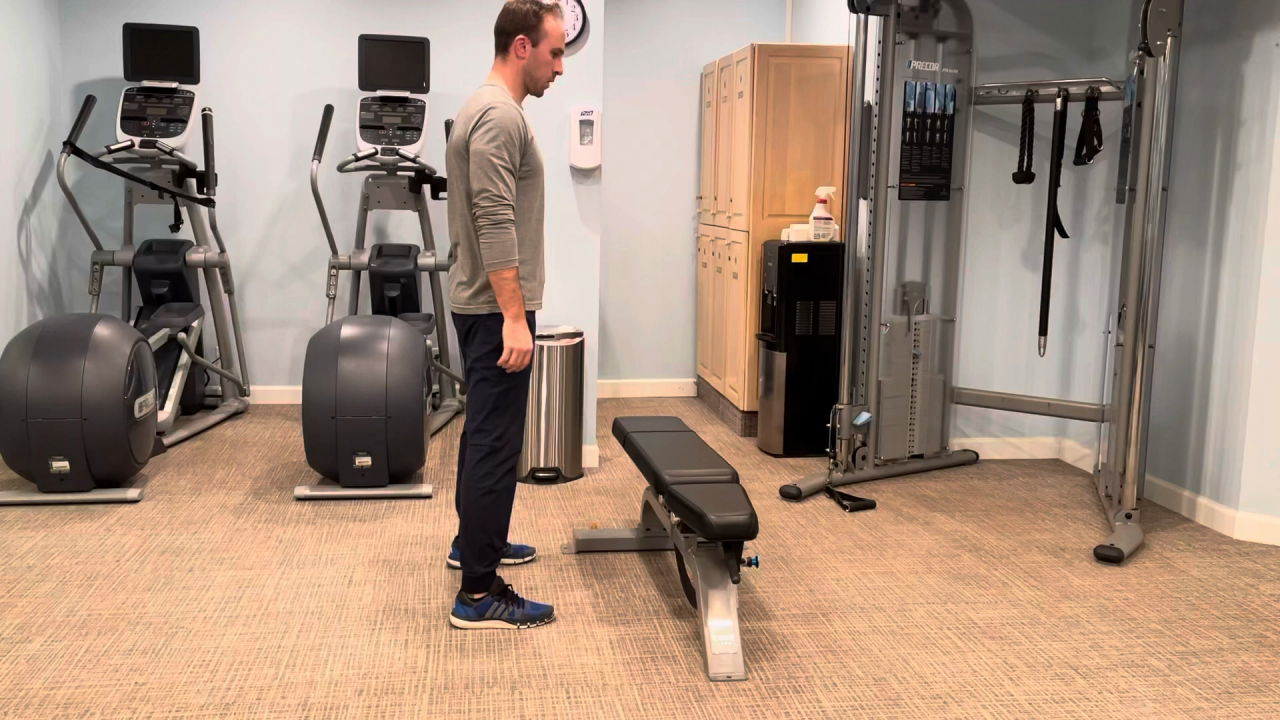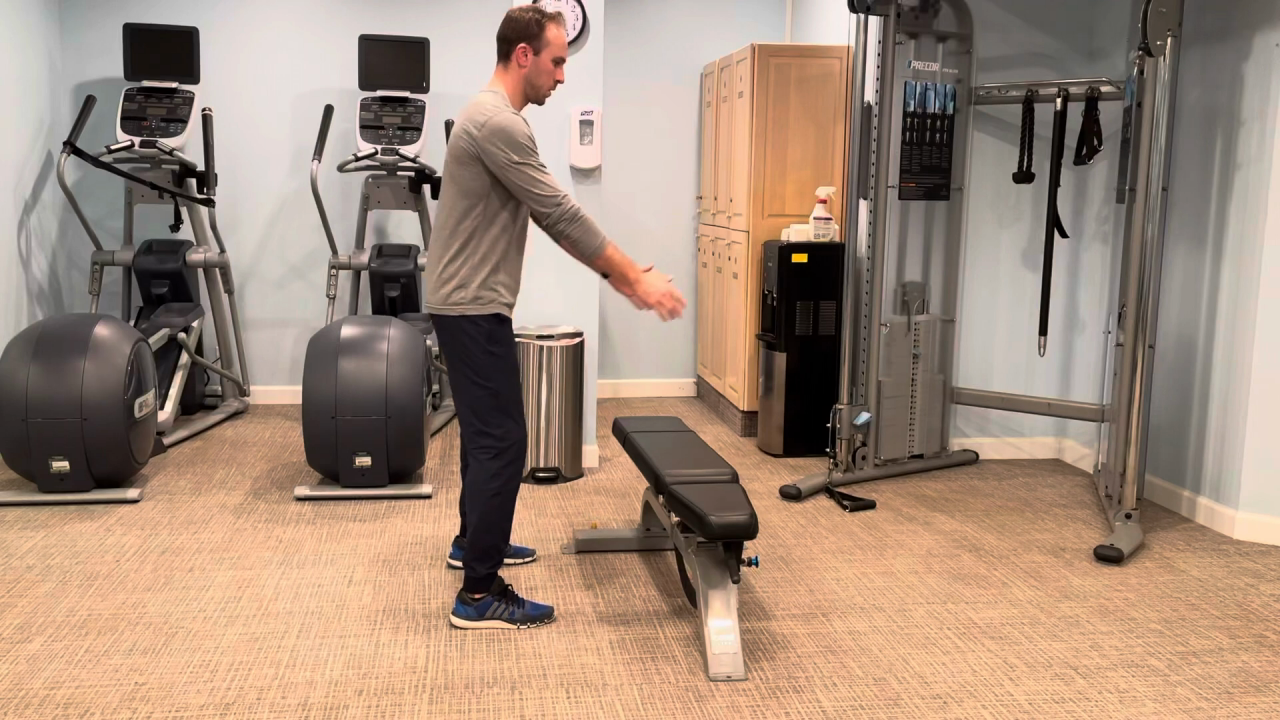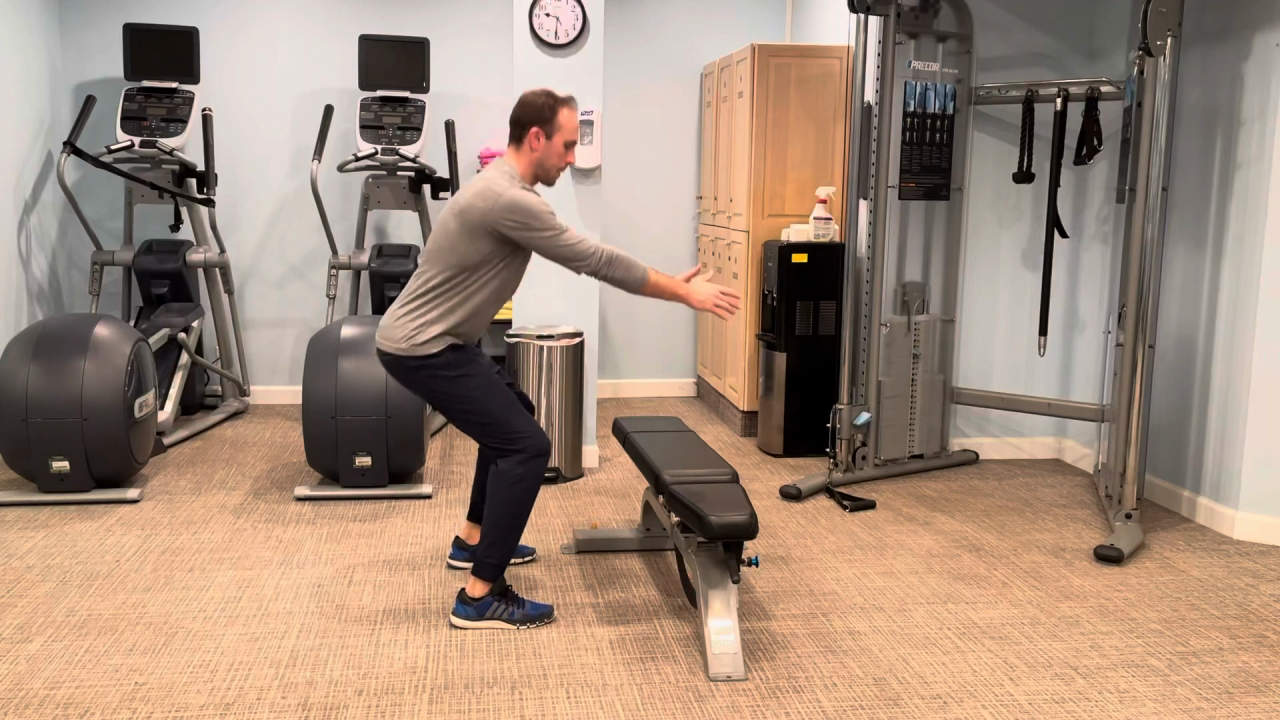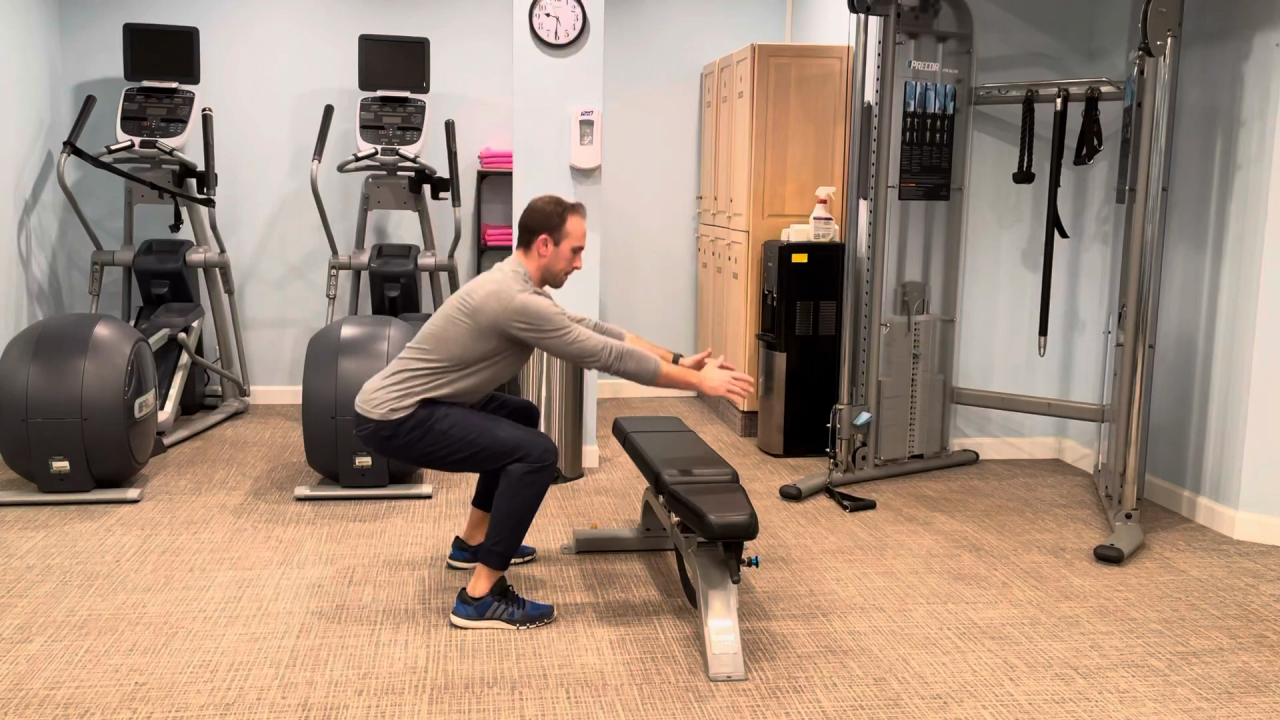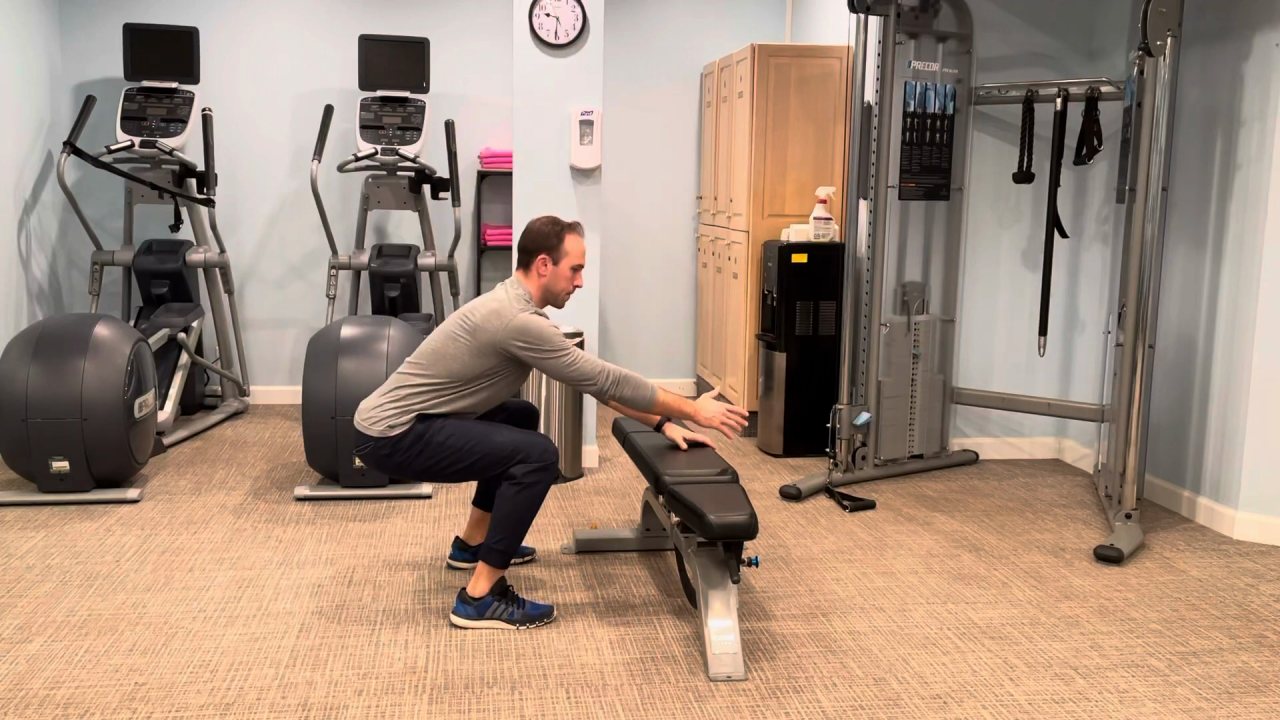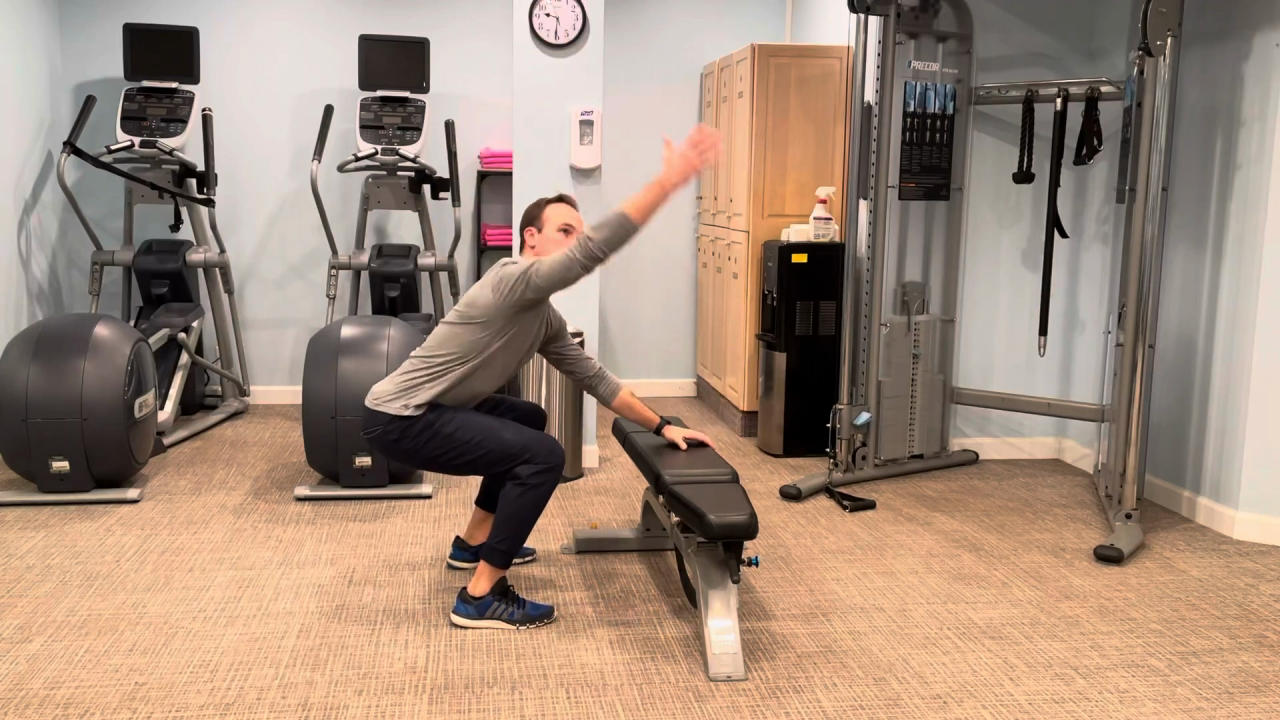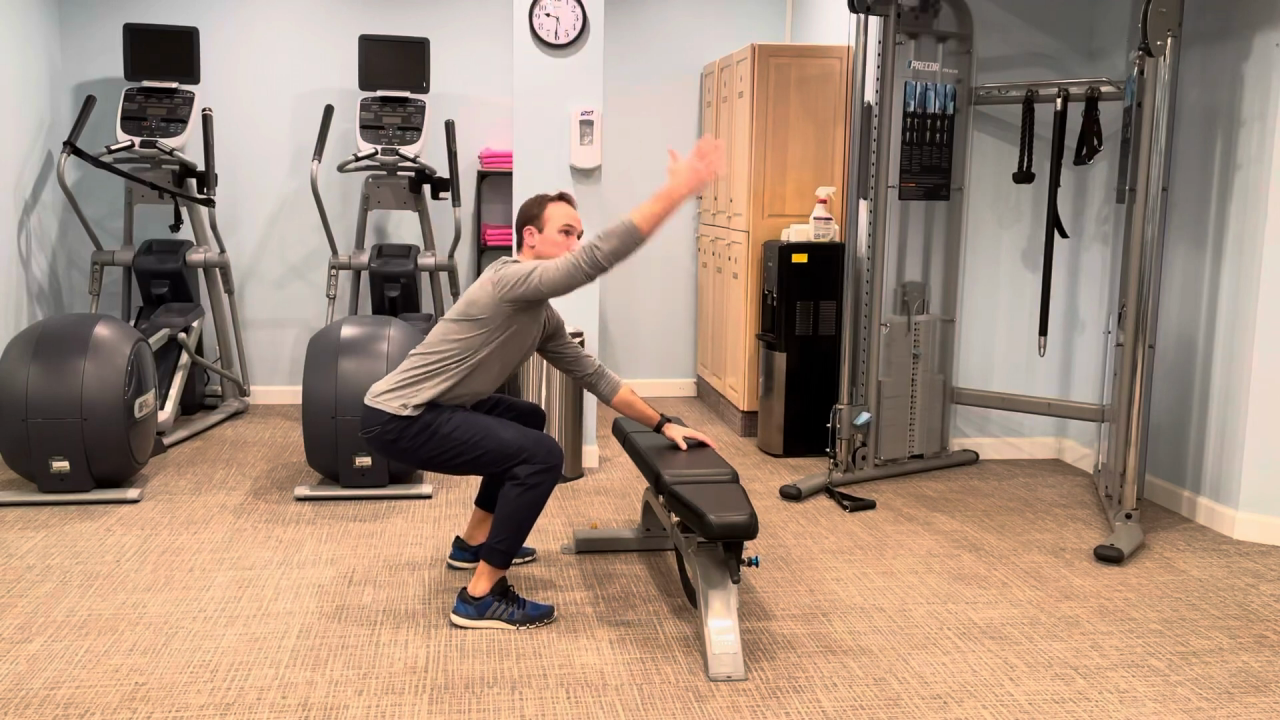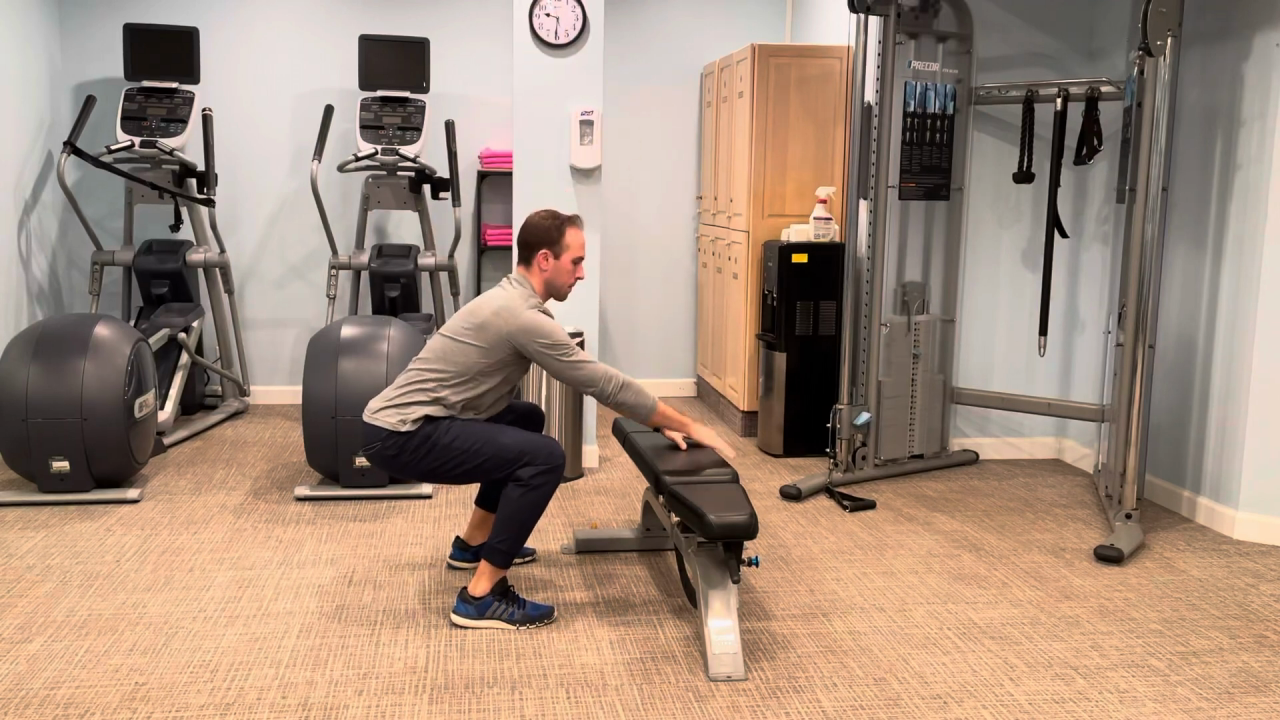
dt=0.5s
person 1, frame 1
left shoulder: (488, 108)
right shoulder: (500, 115)
right elbow: (495, 225)
right wrist: (513, 318)
left hip: (486, 303)
right hip: (493, 309)
left knee: (486, 430)
right knee: (496, 439)
left ankle: (474, 538)
right ankle: (478, 593)
person 1, frame 2
left shoulder: (492, 115)
right shoulder: (498, 121)
left elbow: (545, 217)
right elbow: (561, 215)
left wrist: (618, 274)
right wrist: (635, 278)
left hip: (468, 300)
right hip: (472, 307)
left knee: (487, 428)
right knee: (500, 437)
left ankle: (473, 539)
right ankle: (479, 595)
person 1, frame 3
left shoulder: (506, 189)
right shoulder: (508, 200)
left elbow: (587, 251)
right elbow: (596, 261)
left wrist: (670, 280)
right wrist: (686, 294)
left hip: (430, 338)
right hip: (420, 348)
left knee: (512, 416)
right knee: (526, 445)
left ankle: (474, 538)
right ankle: (480, 596)
person 1, frame 4
left shoulder: (516, 286)
right shoulder: (516, 302)
left elbow: (593, 330)
right elbow: (606, 356)
left wrist: (678, 359)
right wrist: (698, 382)
left hip: (406, 401)
right hip: (393, 418)
left knee: (520, 419)
right knee: (535, 453)
left ankle: (473, 541)
right ankle: (481, 596)
person 1, frame 5
left shoulder: (517, 310)
right shoulder: (517, 322)
left elbow: (591, 378)
right elbow: (605, 379)
left wrist: (663, 422)
right wrist: (693, 410)
left hip: (404, 419)
right hip: (390, 436)
left knee: (521, 419)
right knee: (536, 455)
left ankle: (473, 542)
right ankle: (480, 597)
person 1, frame 6
left shoulder: (540, 314)
right shoulder: (516, 281)
left elbow: (594, 378)
right elbow: (593, 250)
left wrist: (660, 425)
right wrist: (668, 180)
left hip: (427, 411)
right hip: (399, 420)
left knee: (528, 421)
right knee: (541, 457)
left ankle: (475, 542)
right ankle: (480, 597)
person 1, frame 7
left shoulder: (539, 315)
right shoulder: (513, 281)
left elbow: (592, 372)
right elbow: (598, 259)
left wrist: (662, 424)
right wrist: (677, 189)
left hip: (426, 409)
right hip: (398, 420)
left knee: (528, 425)
right knee: (540, 458)
left ankle: (475, 543)
right ankle: (480, 597)
person 1, frame 8
left shoulder: (517, 305)
right shoulder: (522, 316)
left elbow: (592, 378)
right elbow: (607, 384)
left wrist: (663, 424)
right wrist: (689, 424)
left hip: (409, 421)
right hip: (399, 435)
left knee: (526, 420)
right knee: (542, 457)
left ankle: (473, 542)
right ankle: (481, 596)
